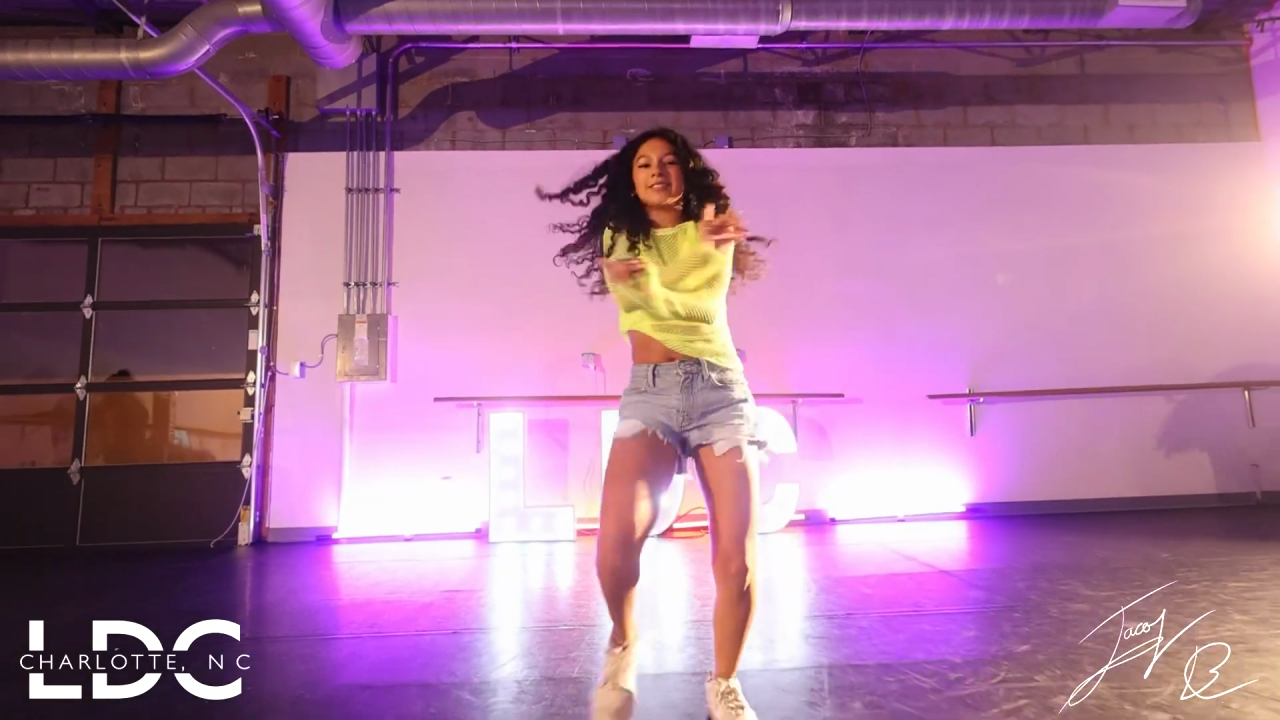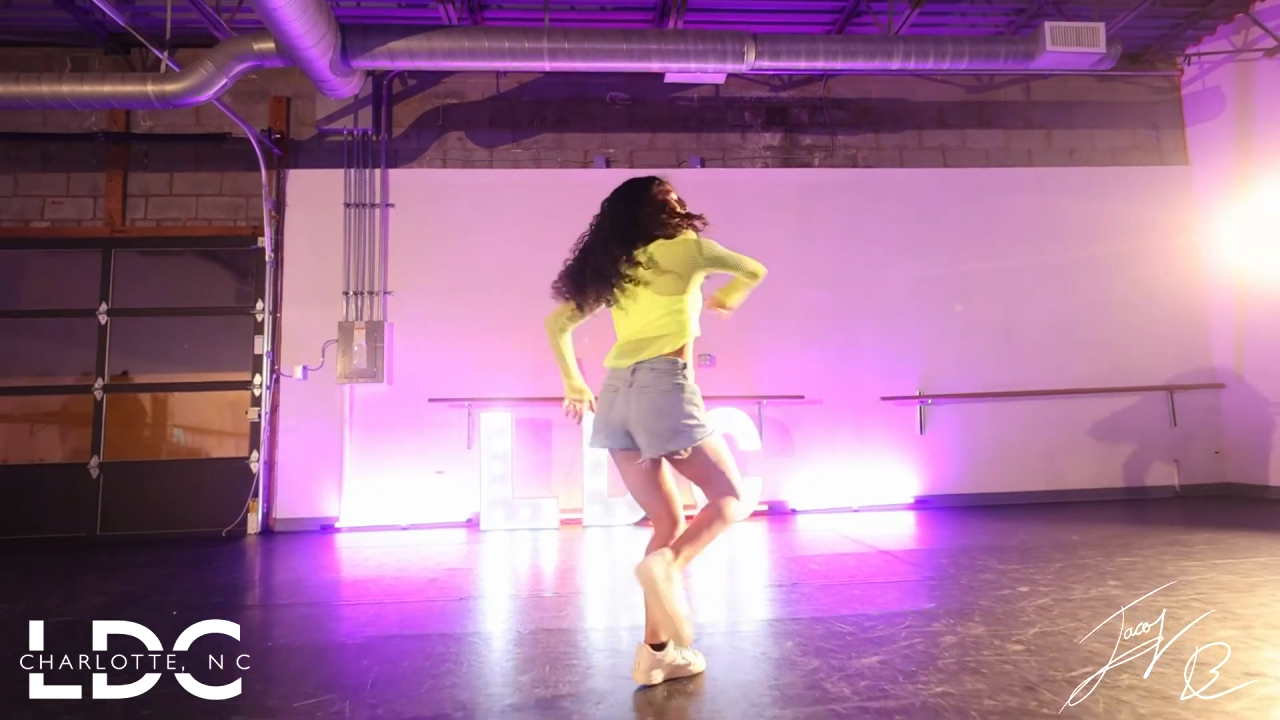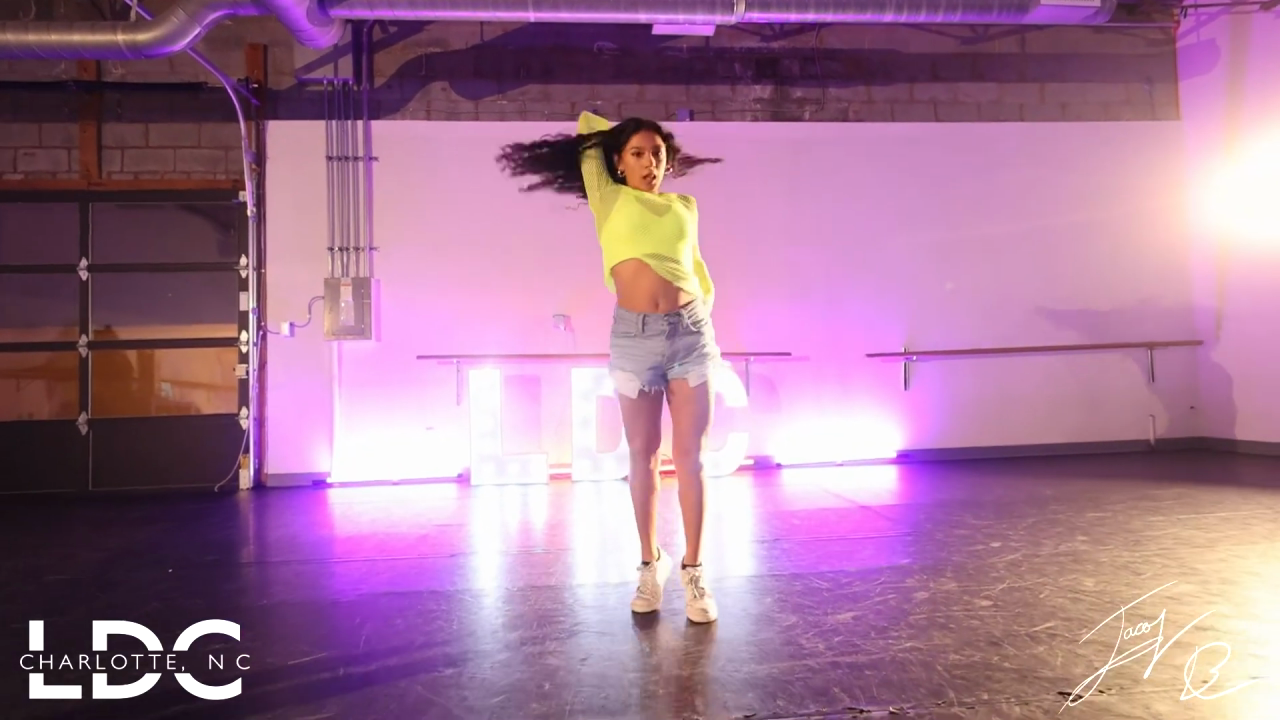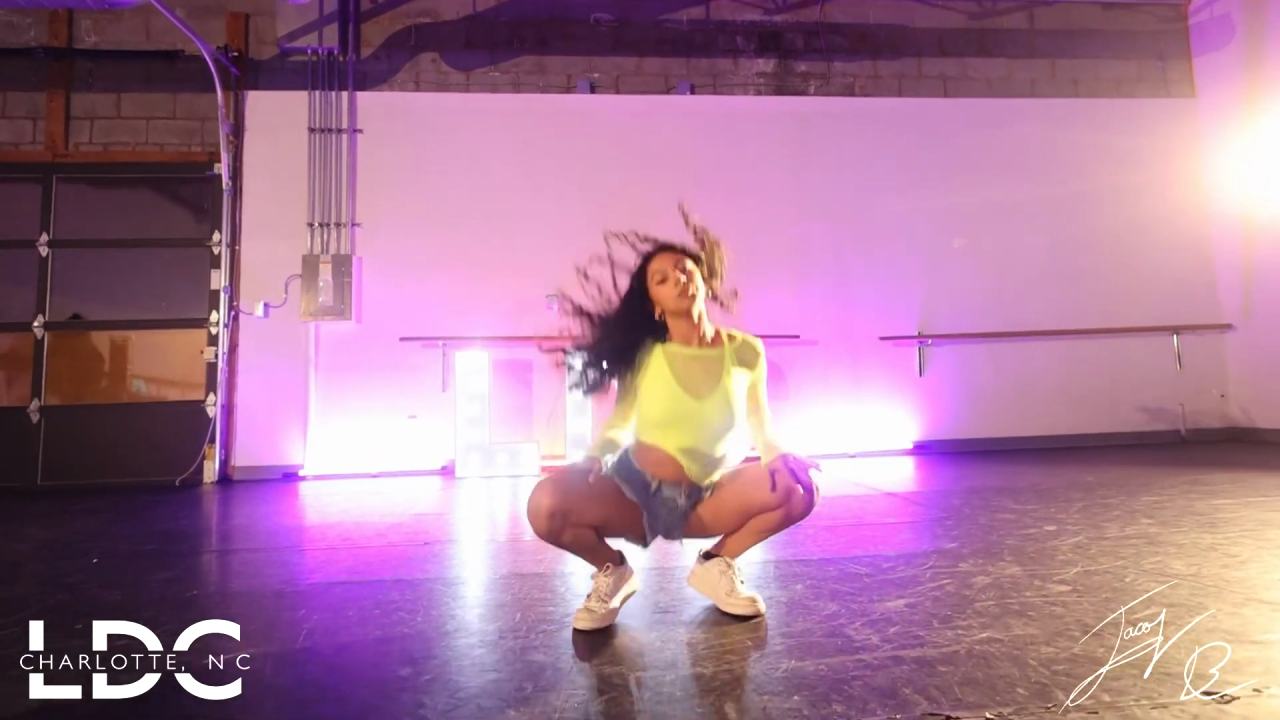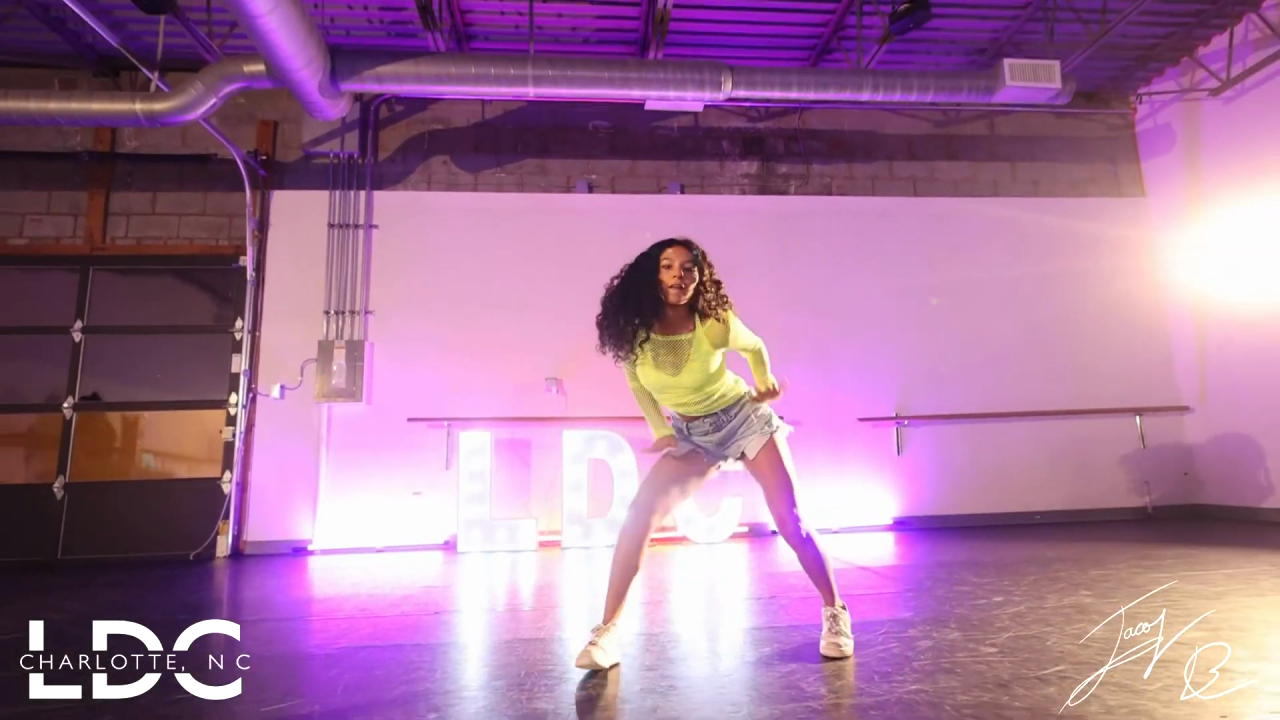
dt=0.5s
person 1, frame 1
left shoulder: (713, 231)
right shoulder: (621, 237)
left elbow: (682, 295)
right elbow: (634, 293)
left wrist: (642, 276)
left hip: (720, 395)
right hip: (650, 398)
left knee: (735, 560)
right knee: (617, 544)
right ankle: (623, 644)
person 1, frame 2
left shoulder: (609, 266)
right shoulder: (686, 248)
left elbow: (557, 324)
right elbow: (753, 275)
left wrist: (573, 381)
right wrist: (729, 298)
left hip: (618, 402)
right hip: (669, 393)
left knee: (668, 521)
right knee: (725, 499)
left ankle: (657, 647)
right ankle: (662, 564)
person 1, frame 3
left shoulder: (686, 206)
right shoulder: (610, 198)
left wrist: (706, 301)
right wrist: (614, 134)
left hip: (691, 333)
right hip: (634, 338)
left knee: (689, 460)
right knee: (644, 461)
left ankle: (692, 573)
right ankle: (650, 564)
person 1, frame 4
left shoulder: (746, 351)
right shoulder: (642, 353)
left elbow: (760, 421)
right elbow: (616, 424)
left wrist: (775, 453)
right wrist: (597, 460)
left hip: (702, 494)
right hip: (636, 490)
left knee: (797, 490)
right knee: (546, 507)
left ankle: (716, 565)
right ankle: (613, 571)
person 1, frame 5
left shoulder: (715, 324)
right shoulder: (635, 328)
left elbow: (755, 347)
right elbow: (636, 386)
left wrist: (764, 384)
right wrist: (661, 427)
left hip: (744, 420)
right hip: (687, 435)
left knee: (790, 523)
right knee: (637, 521)
left ankle: (834, 612)
right ankle: (607, 630)
